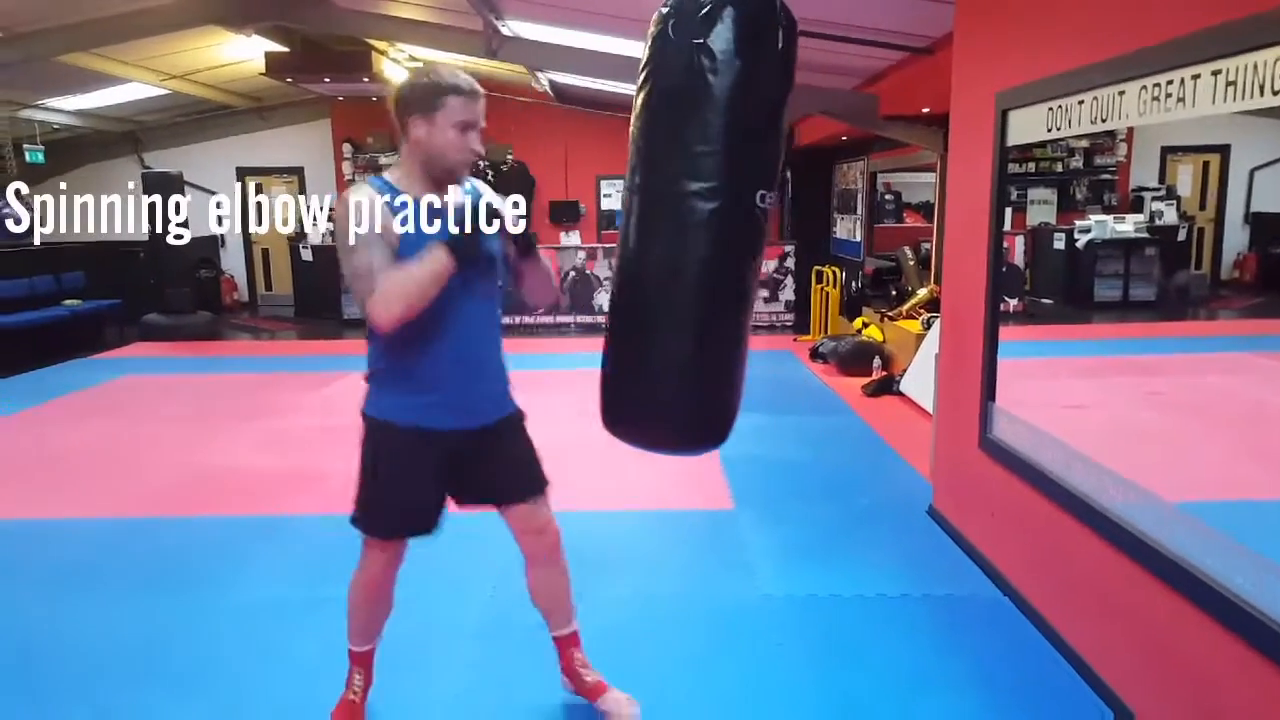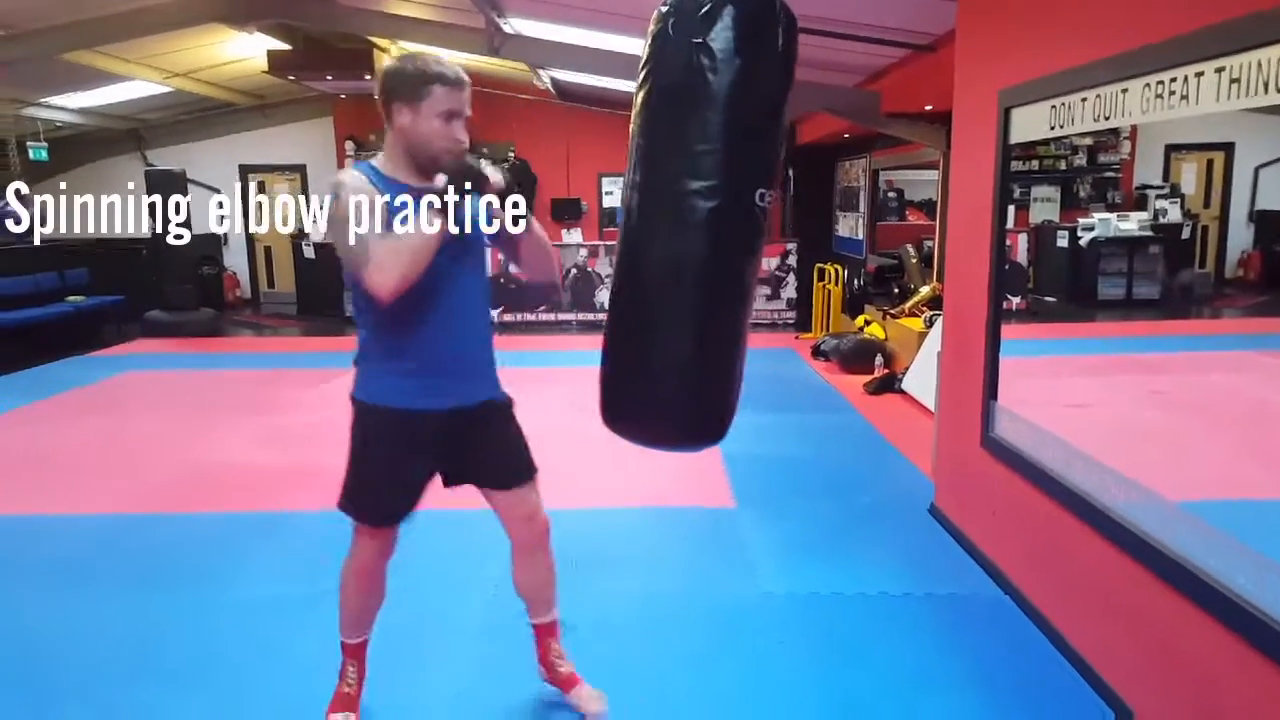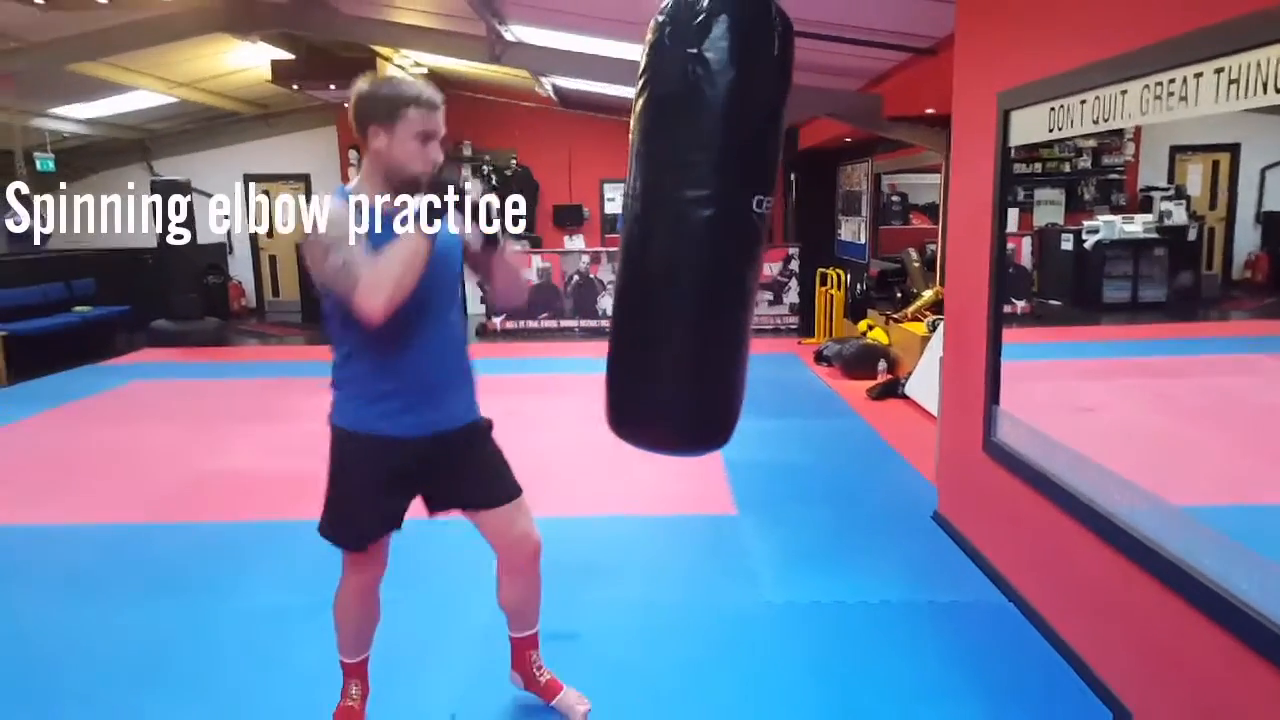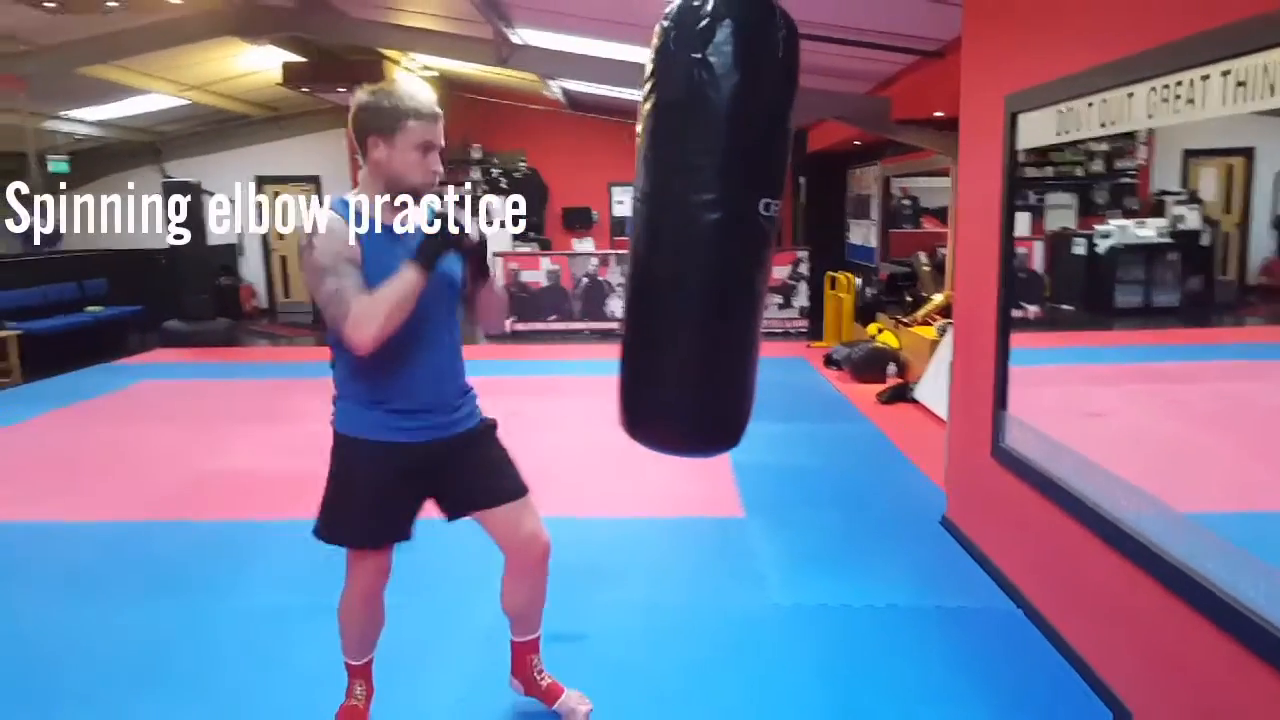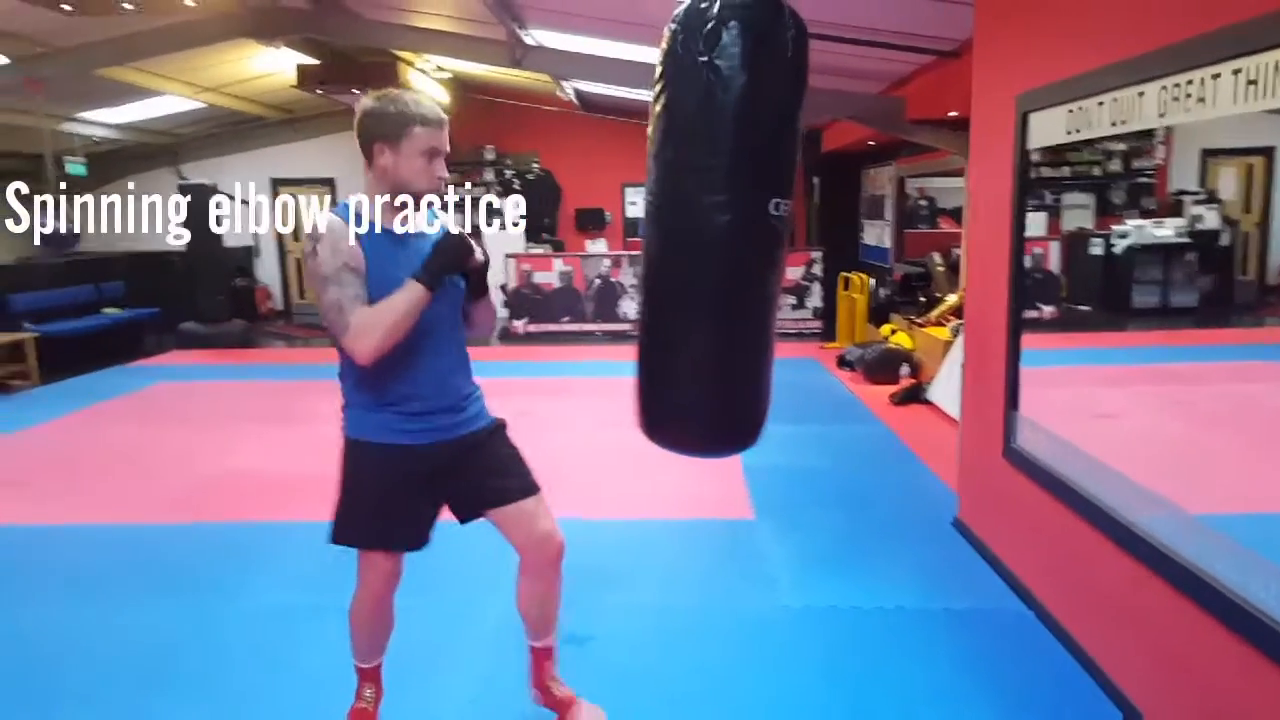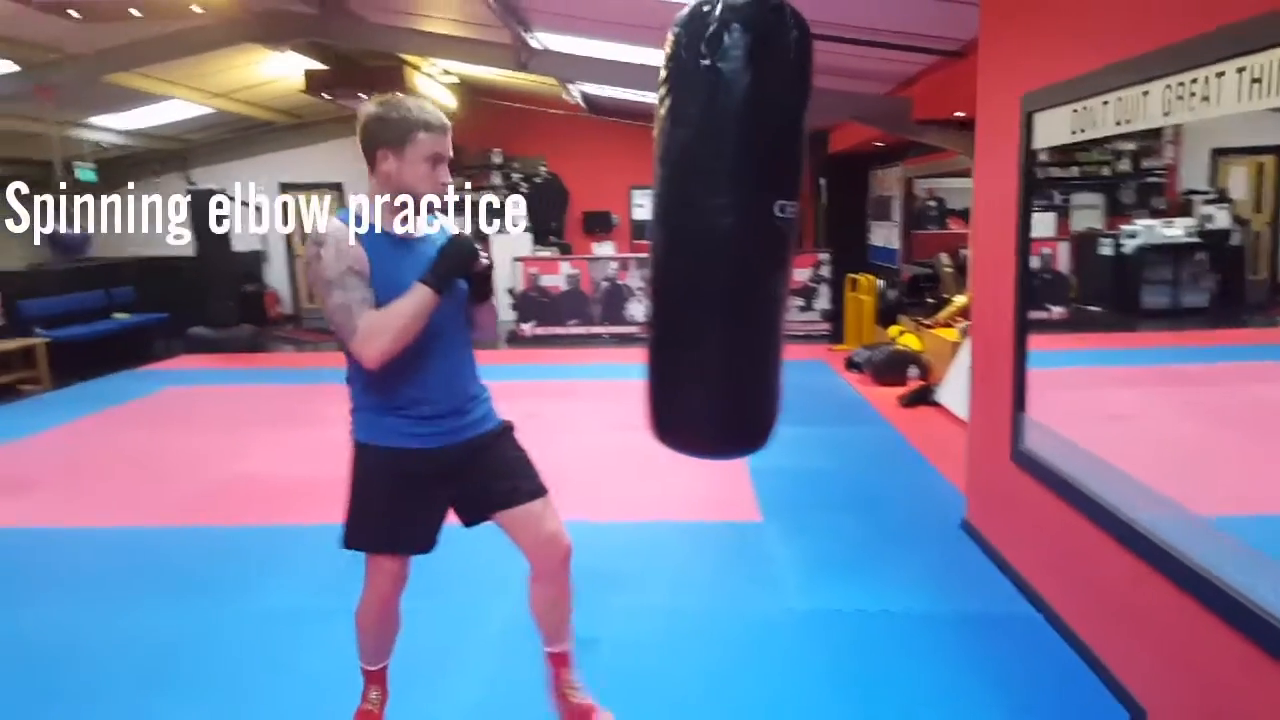
dt=0.1s
person 1, frame 1
left shoulder: (477, 196)
right shoulder: (368, 206)
left elbow: (543, 296)
right elbow: (384, 308)
left wrist: (526, 249)
right wrist: (457, 242)
left hip: (488, 414)
right hip: (403, 422)
left knee: (542, 537)
right knee: (380, 557)
person 1, frame 2
right shoulder: (356, 189)
left elbow: (544, 269)
right elbow: (384, 277)
left hip: (477, 398)
right hip: (393, 406)
left knee: (532, 526)
right knee: (371, 545)
left ankle: (552, 658)
person 1, frame 3
right shoulder: (334, 216)
left elbow: (515, 297)
right elbow: (374, 302)
left wrist: (488, 239)
right wrist: (425, 226)
left hip: (455, 422)
right hip: (371, 432)
left knee: (522, 545)
right knee: (363, 571)
left ankle: (526, 664)
person 1, frame 4
left shoulder: (435, 220)
right shoulder: (332, 231)
right elbow: (362, 332)
left wrist: (476, 268)
right wrist: (424, 258)
left hip: (459, 426)
right hip: (374, 439)
left knee: (531, 544)
right knee: (367, 575)
person 1, frame 5
left shoulder: (441, 224)
right shoulder: (335, 238)
left elbow: (478, 329)
right elbow: (363, 343)
left wrist: (477, 285)
right wrist: (430, 274)
left hip: (468, 426)
right hip: (385, 442)
left knee: (545, 544)
right knee: (378, 578)
person 1, frame 6
left shoulder: (445, 228)
right shoulder: (339, 242)
right elbow: (370, 346)
left wrist: (479, 287)
right wrist: (436, 278)
left hip: (476, 428)
right hip: (392, 446)
left knee: (552, 547)
right knee: (384, 581)
